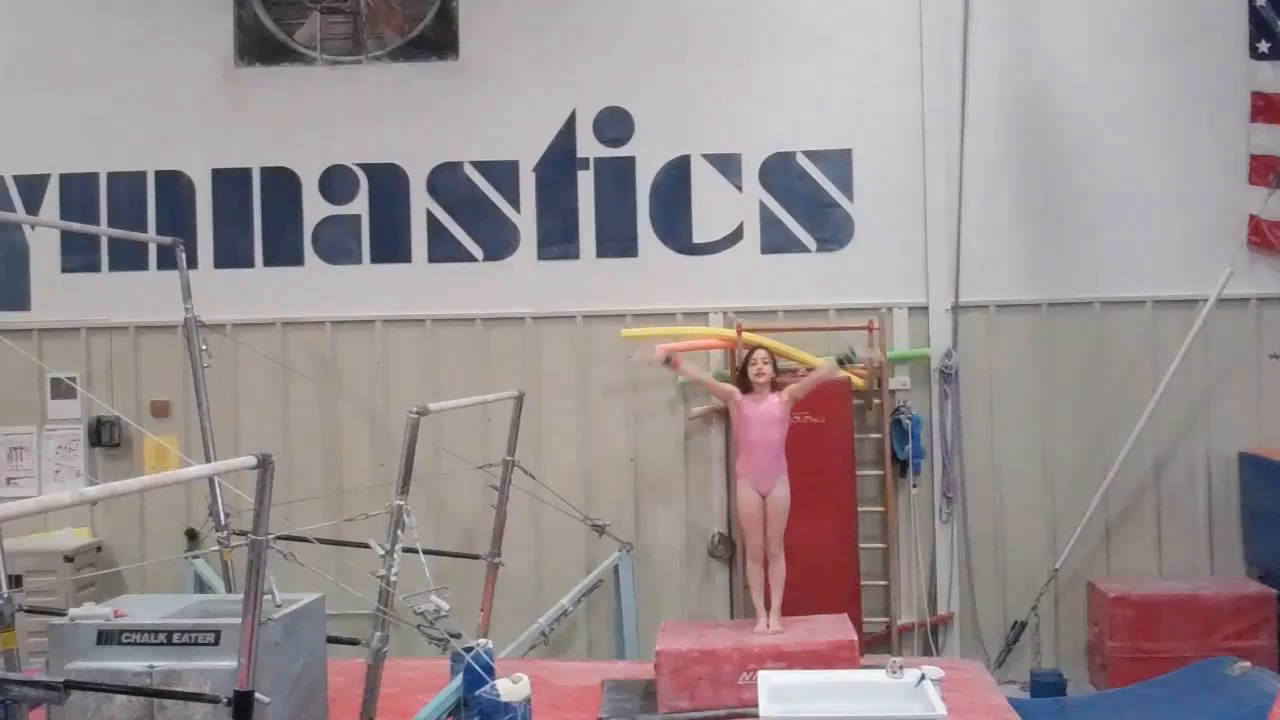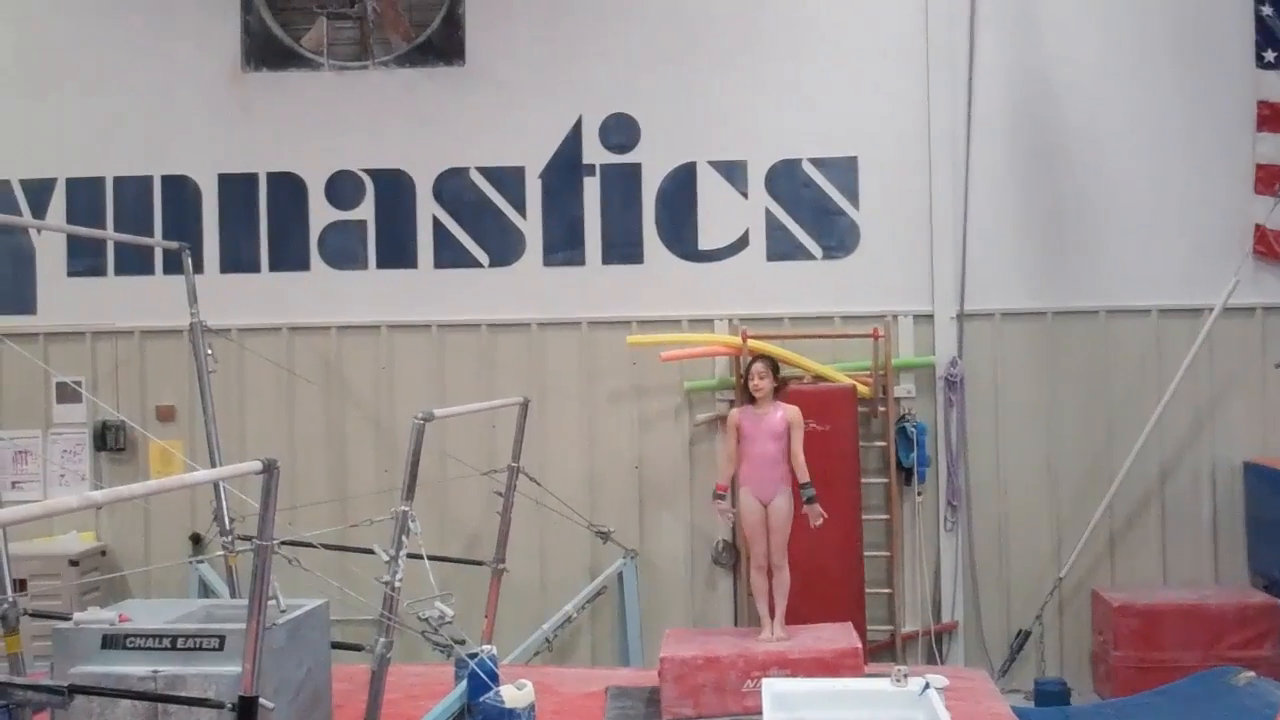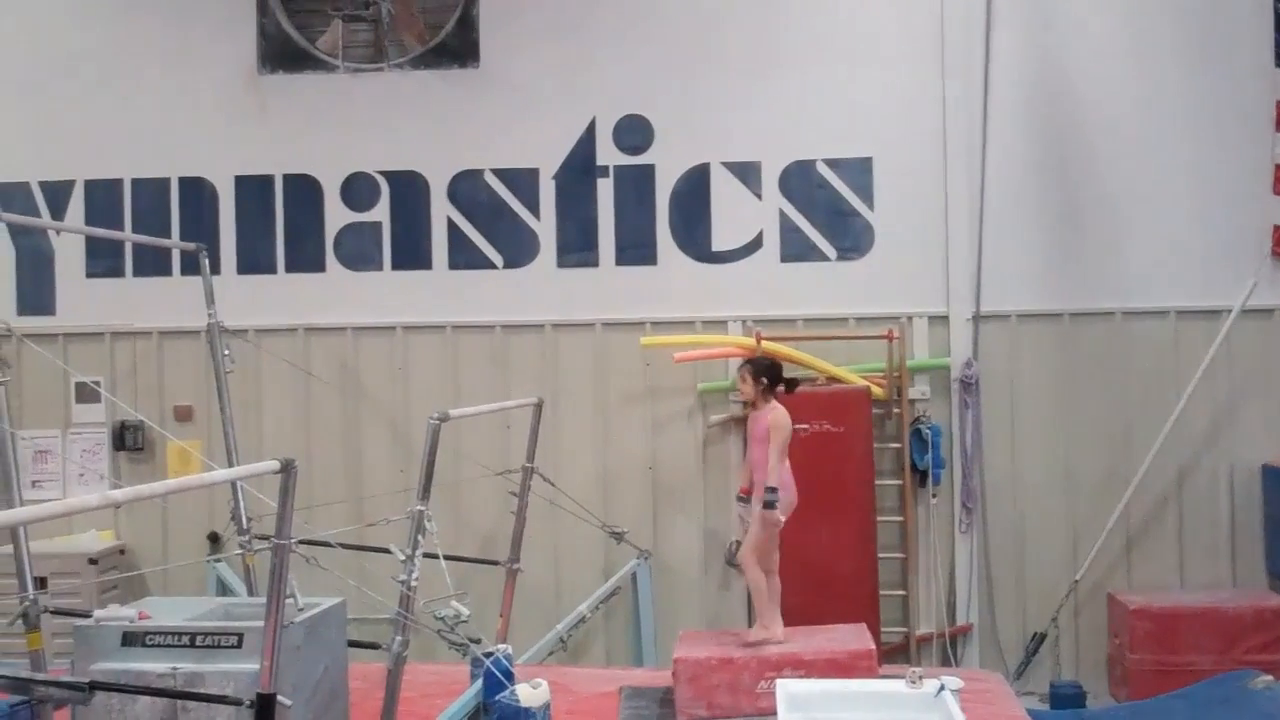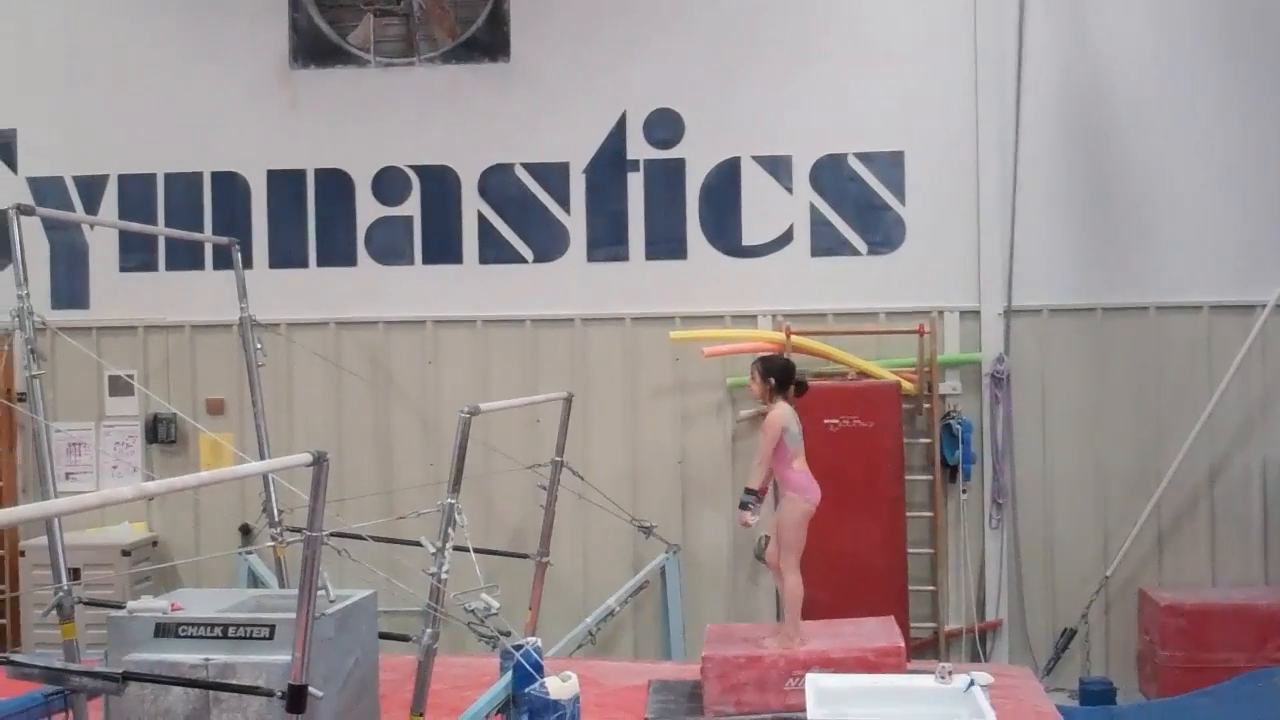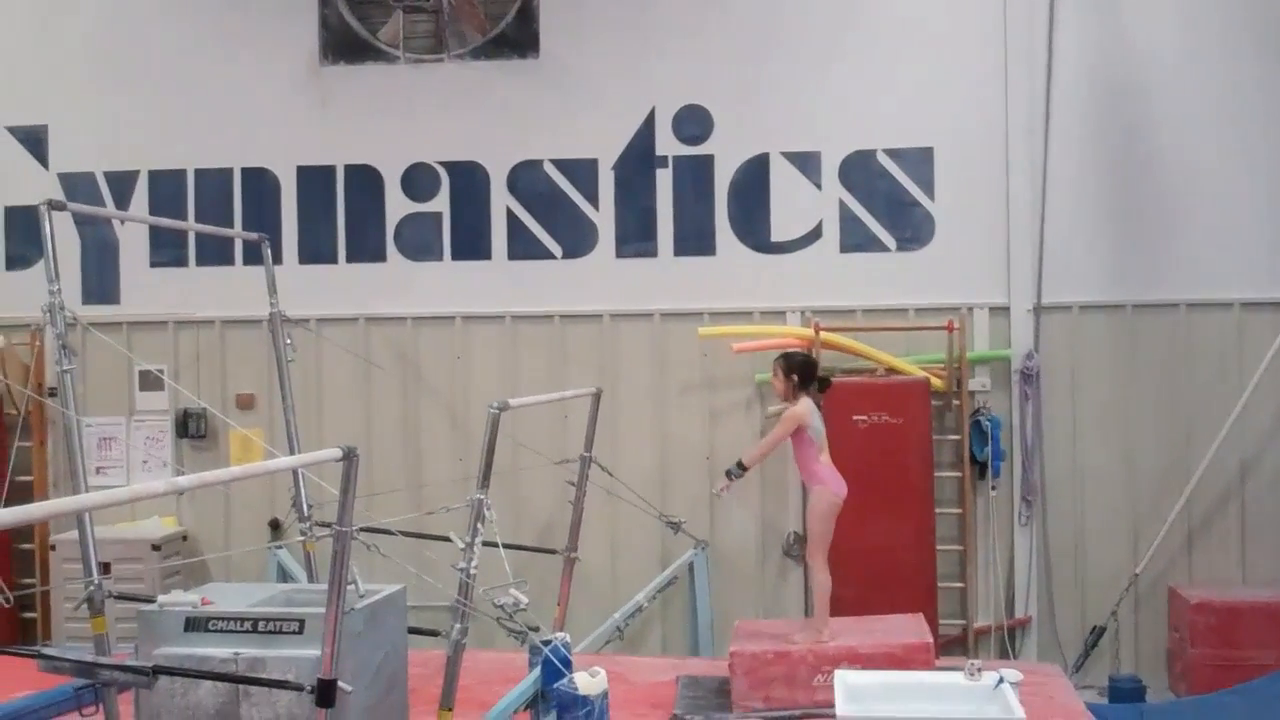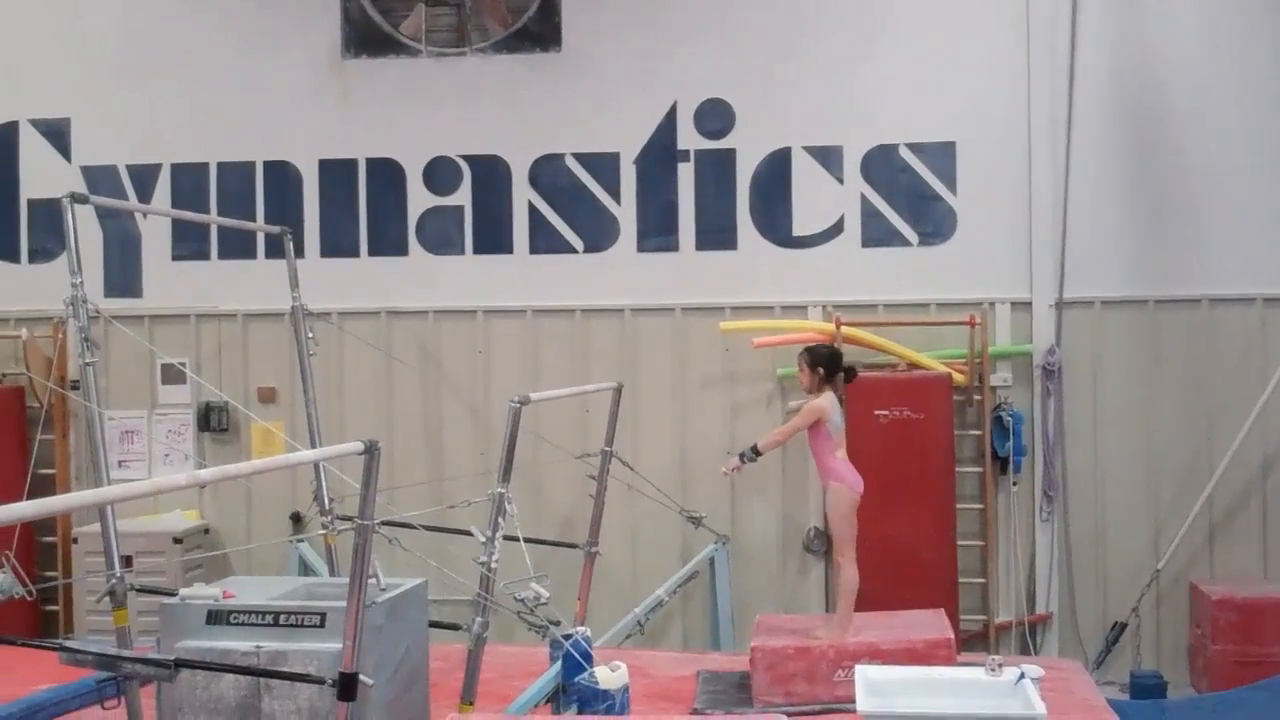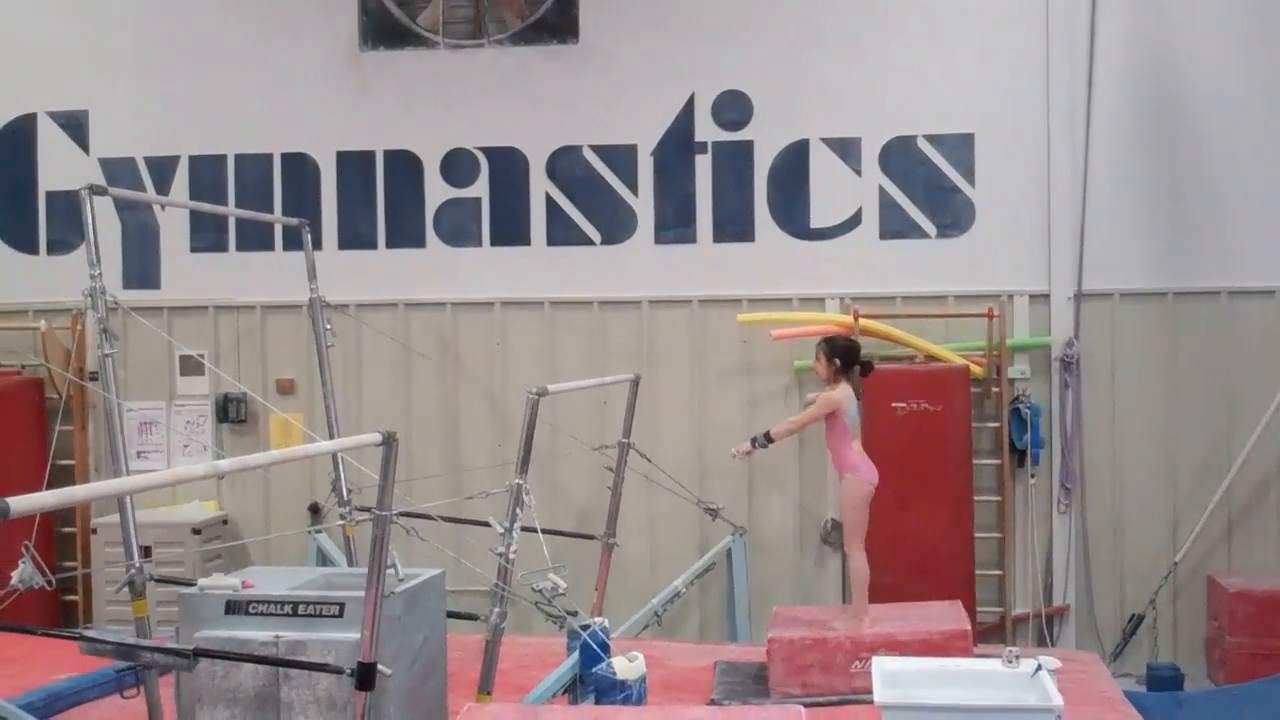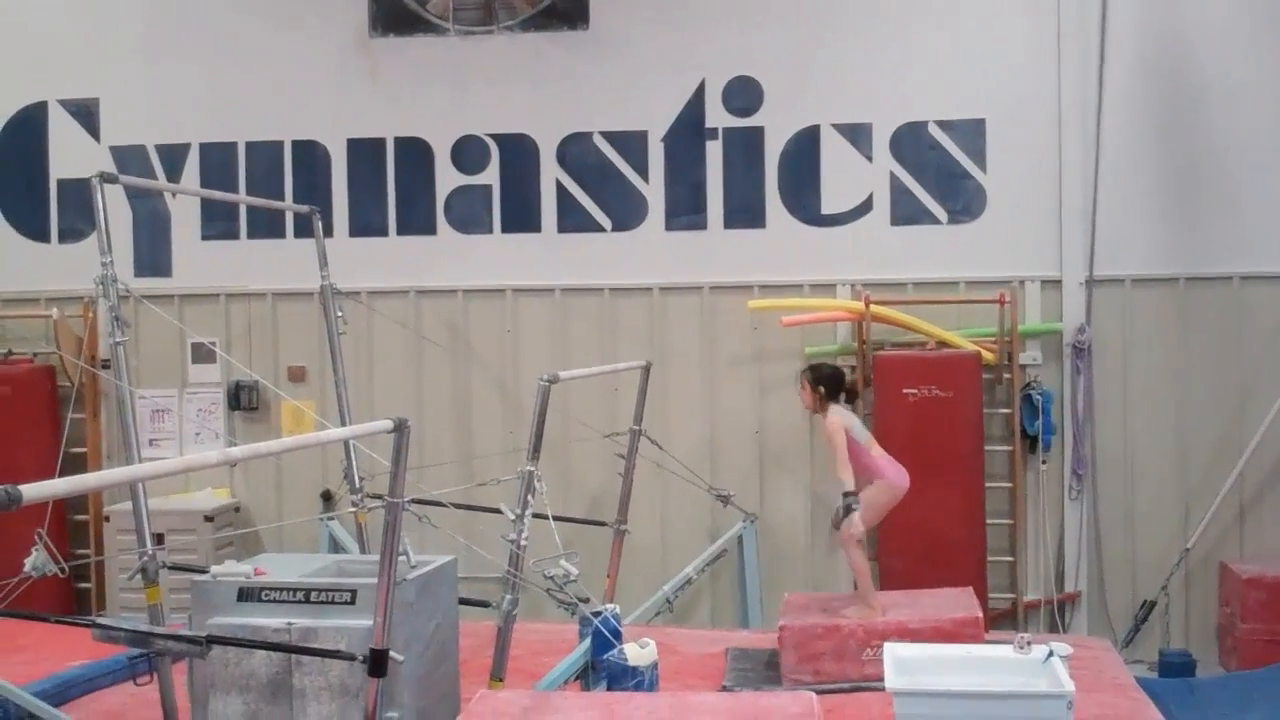
dt=0.5s
person 1, frame 1
left shoulder: (784, 399)
right shoulder: (736, 398)
left elbow: (816, 376)
right elbow: (703, 377)
left wrist: (846, 359)
right wrist: (671, 360)
left hip: (777, 480)
right hip: (747, 481)
left knee: (775, 550)
right knee: (753, 551)
left ankle: (775, 614)
right ankle: (760, 615)
person 1, frame 2
left shoulder: (790, 413)
right shoulder: (737, 416)
left elbow: (797, 457)
right elbow: (731, 458)
left wrist: (809, 497)
right wrist: (720, 493)
left hip: (779, 491)
right hip: (749, 491)
left knee: (778, 560)
right knee: (757, 560)
left ankle: (779, 622)
right ankle: (765, 624)
person 1, frame 3
left shoulder: (777, 415)
right shoulder: (754, 415)
left elbow: (774, 461)
left wrist: (770, 503)
right wrist: (744, 498)
left hip: (778, 493)
right hip: (762, 494)
left knee: (747, 556)
right knee: (768, 563)
left ankle: (766, 624)
right ankle: (775, 626)
person 1, frame 4
left shoulder: (776, 415)
right shoulder: (781, 412)
left elbow: (761, 462)
right elbow: (770, 463)
left wrist: (747, 503)
right wrist: (757, 499)
left hip: (797, 493)
right hip: (794, 491)
left knee: (788, 566)
right knee: (774, 559)
left ankle: (790, 634)
right ankle: (791, 625)
person 1, frame 5
left shoulder: (797, 411)
right shoulder: (804, 407)
left elbow: (764, 448)
right elbow: (768, 447)
left wrist: (731, 474)
right wrist: (736, 473)
left hip: (824, 487)
right hip: (823, 486)
left knee: (816, 559)
right knee: (816, 559)
left ankle: (818, 628)
right ankle: (818, 625)
person 1, frame 6
left shoulder: (819, 404)
right shoulder: (826, 400)
left elbow: (781, 436)
right elbow: (785, 434)
left wrist: (743, 456)
right wrist: (748, 456)
left hip: (840, 483)
right hip: (839, 482)
left knee: (845, 556)
right knee: (840, 556)
left ankle: (843, 625)
right ankle: (841, 622)
person 1, frame 7
left shoulder: (834, 396)
right shoulder: (842, 392)
left elbow: (795, 424)
right elbow: (798, 423)
left wrist: (754, 442)
right wrist: (759, 441)
left hip: (856, 475)
right hip: (856, 474)
left knee: (854, 546)
right knee: (852, 546)
left ankle: (859, 616)
right ankle: (857, 612)
person 1, frame 8
left shoulder: (831, 421)
right shoulder: (838, 413)
left elbow: (844, 467)
left wrist: (853, 509)
right wrist: (851, 507)
left hip: (888, 480)
right hip: (887, 478)
left knee: (847, 535)
right knee: (851, 535)
left ankle: (871, 605)
right ankle: (867, 600)
